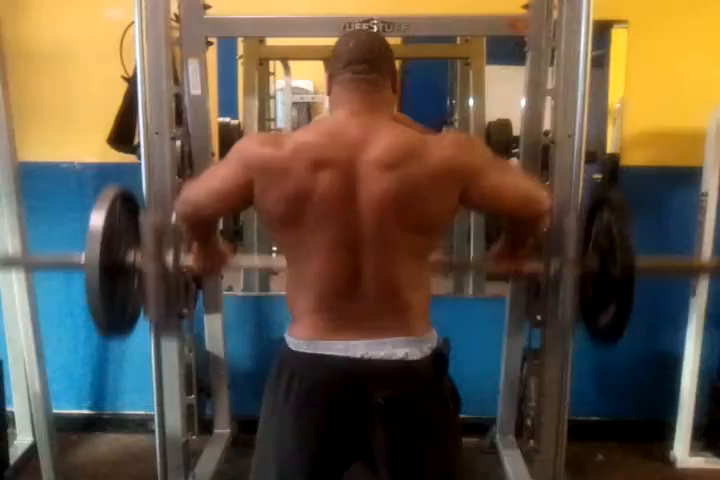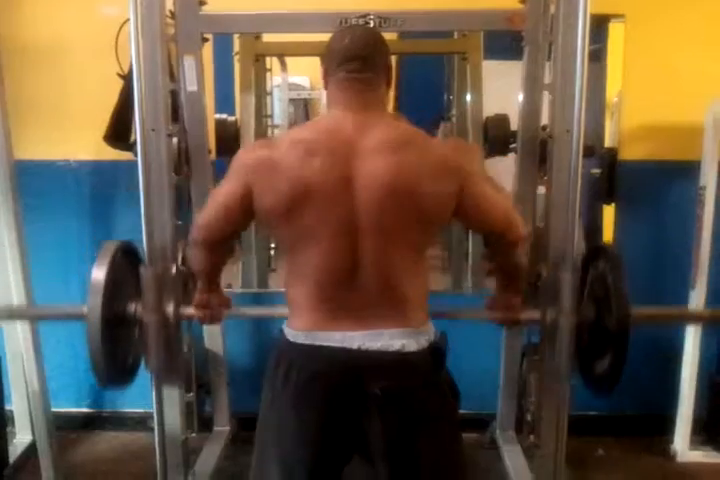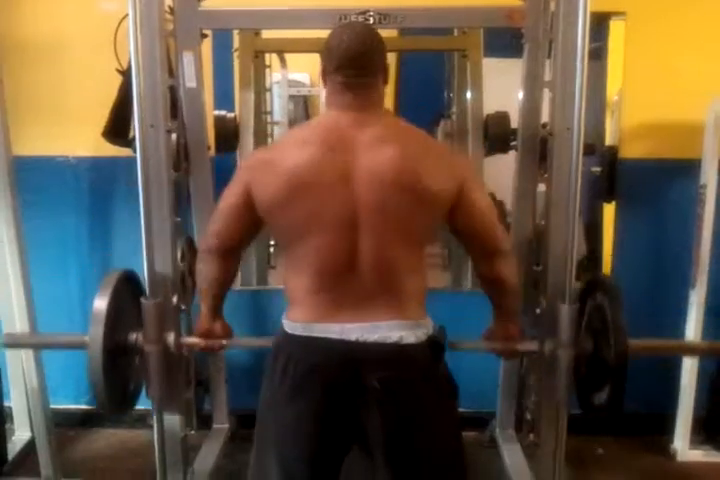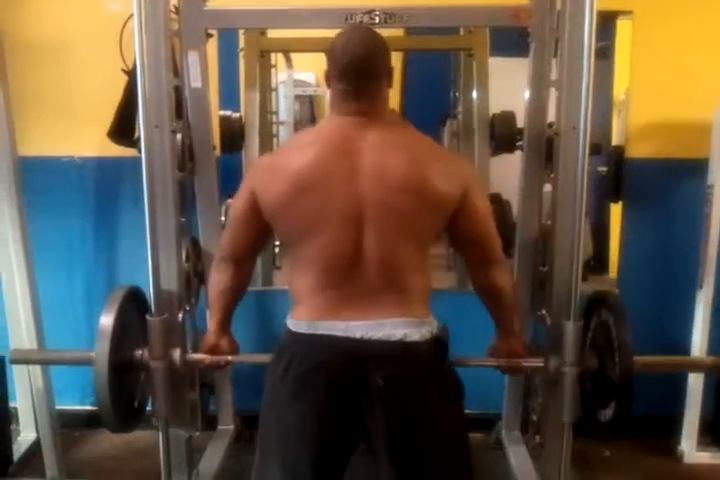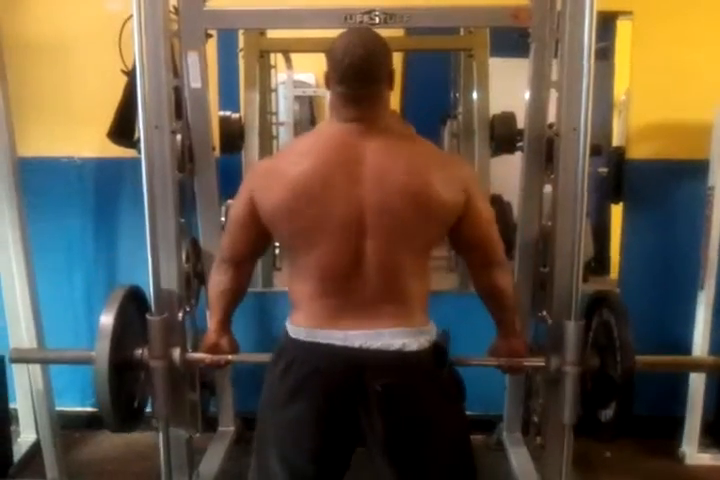
dt=0.2s
person 1, frame 1
left shoulder: (266, 156)
right shoulder: (446, 158)
left elbow: (190, 208)
right elbow: (535, 205)
left wrist: (206, 247)
right wrist: (511, 249)
left hip: (310, 368)
right hip: (407, 369)
person 1, frame 2
left shoulder: (266, 159)
right shoulder: (442, 159)
left elbow: (206, 238)
right elbow: (511, 237)
left wrist: (207, 290)
right wrist: (509, 291)
left hip: (308, 360)
right hip: (404, 361)
person 1, frame 3
left shoulder: (268, 161)
right shoulder: (439, 159)
left elbow: (217, 250)
right elbow: (494, 255)
left wrist: (210, 314)
right wrist: (507, 321)
left hip: (306, 353)
right hip: (403, 355)
person 1, frame 4
left shoulder: (274, 165)
right shoulder: (443, 165)
left elbow: (232, 259)
right elbow: (488, 263)
left wrist: (217, 328)
right wrist: (508, 334)
left hip: (311, 352)
right hip: (407, 354)
person 1, frame 5
left shoulder: (273, 171)
right shoulder: (445, 171)
left elbow: (231, 261)
right elbow: (491, 265)
left wrist: (218, 329)
right wrist: (509, 334)
left hip: (310, 360)
right hip: (406, 359)
